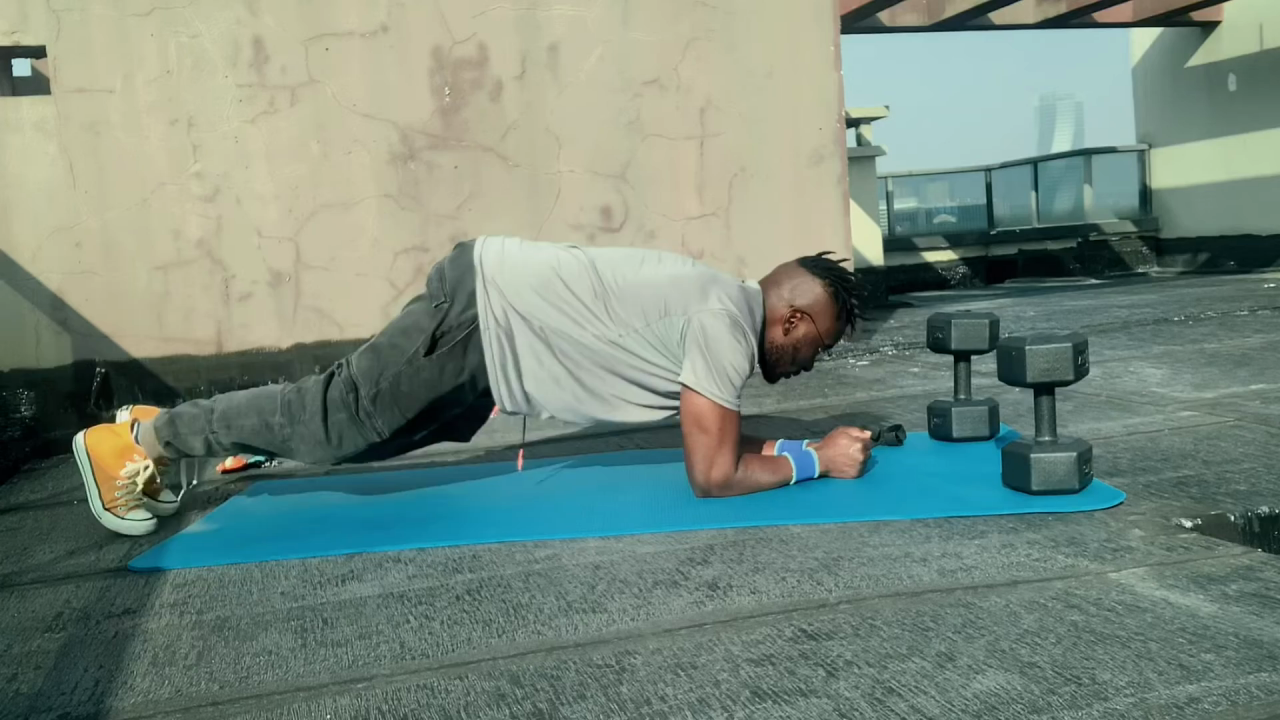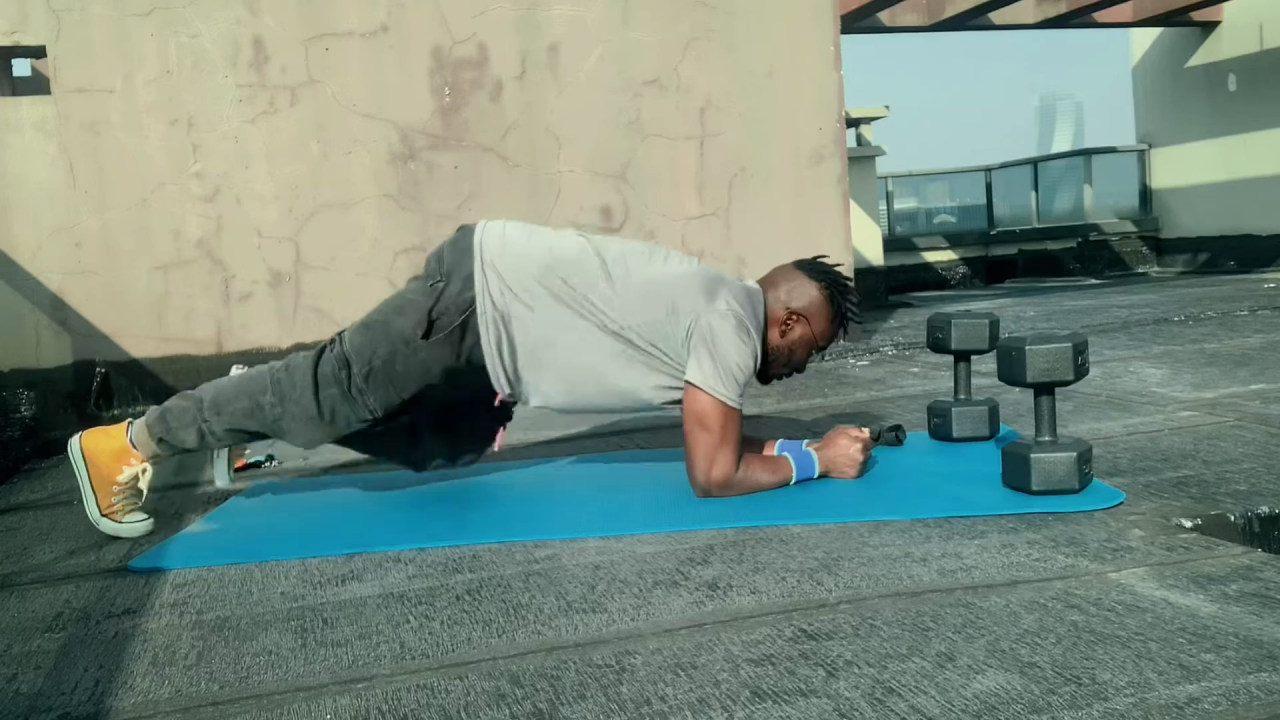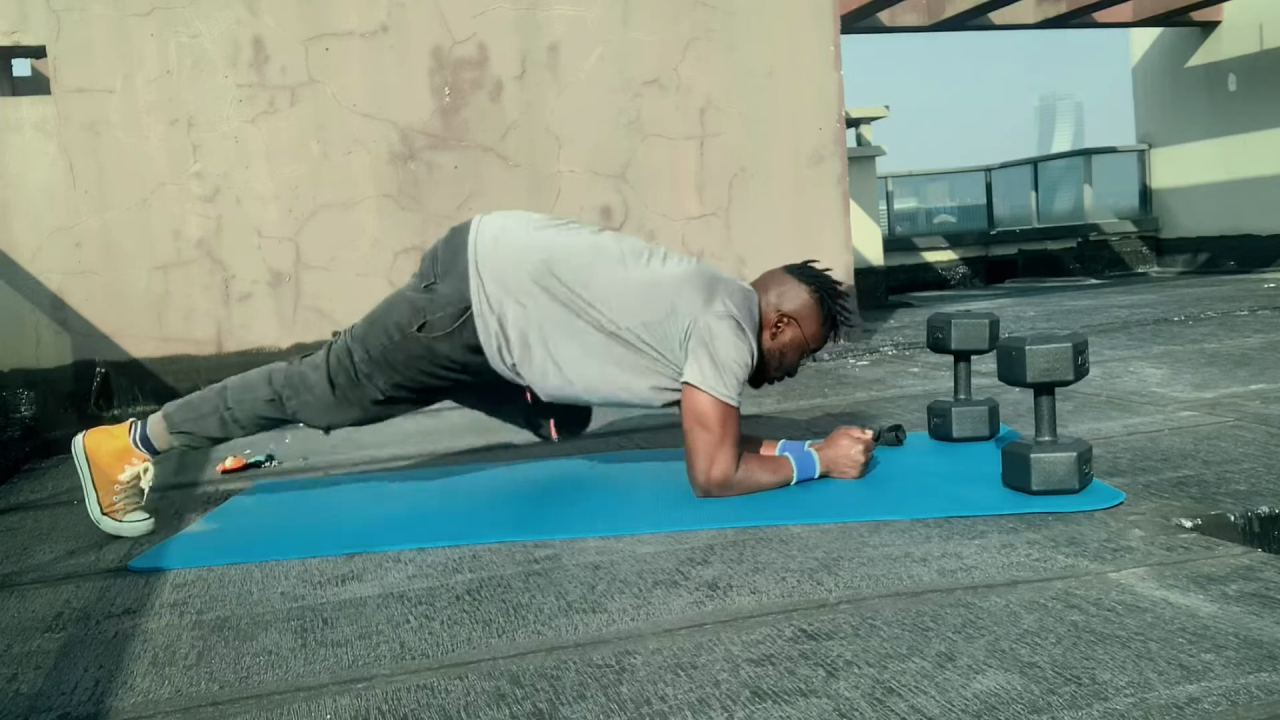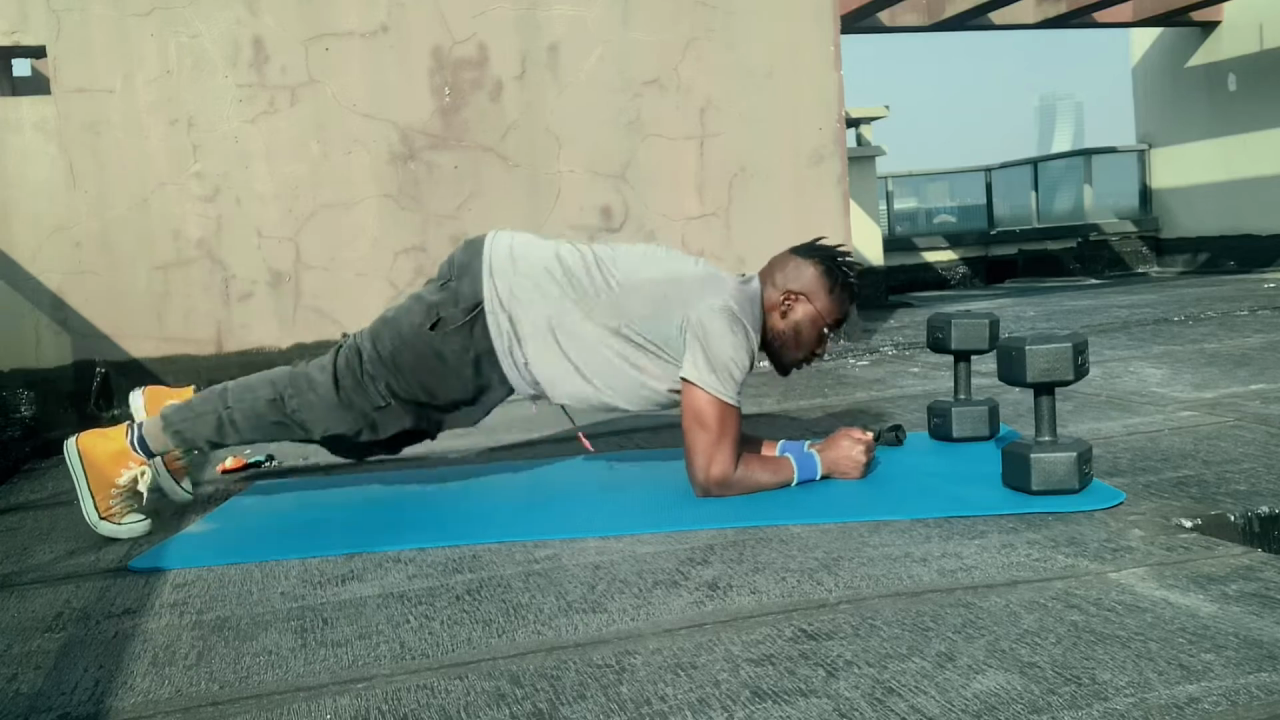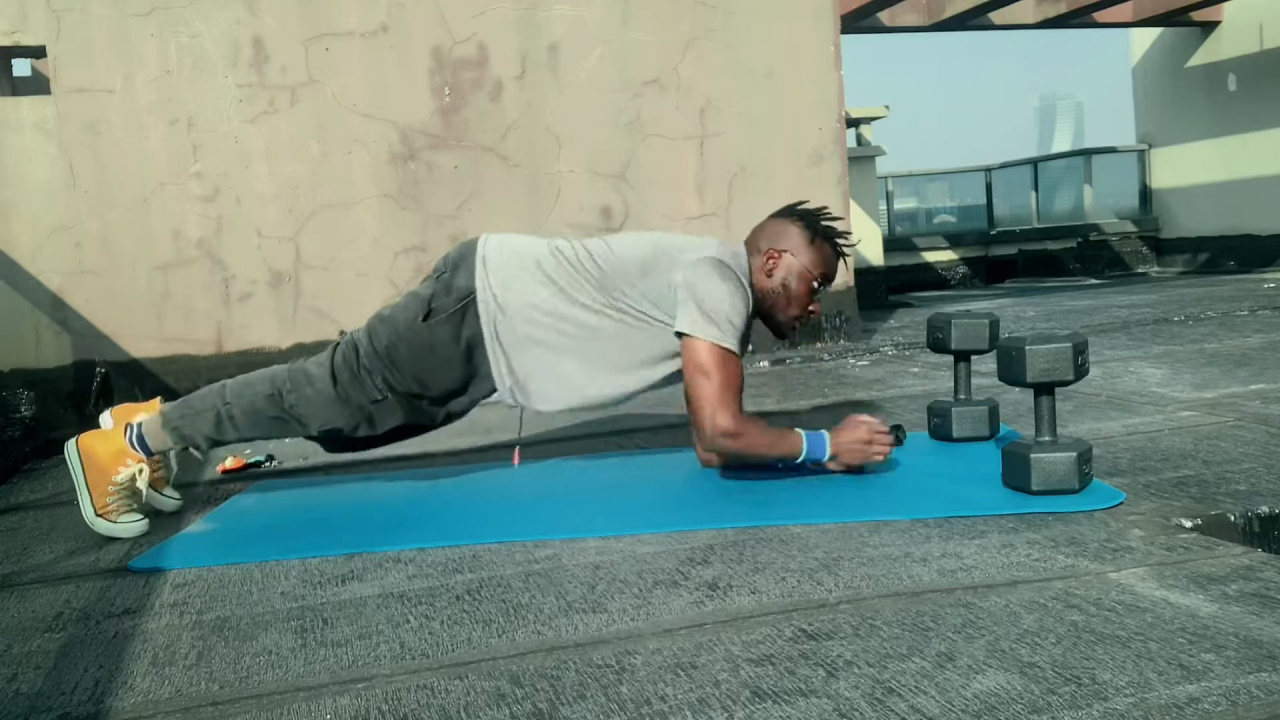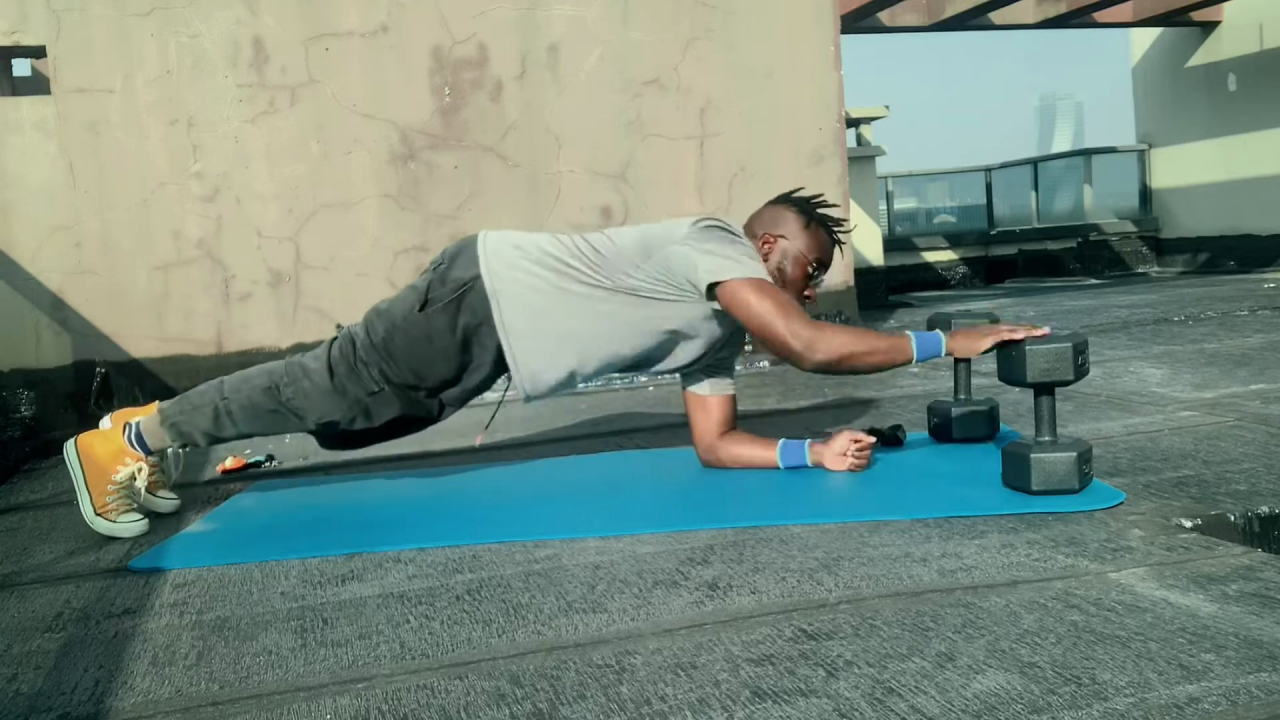
dt=0.2s
person 1, frame 1
left shoulder: (721, 307)
right shoulder: (728, 323)
left elbow: (713, 439)
right elbow: (712, 475)
left wrist: (798, 444)
right wrist: (813, 460)
left hip: (500, 308)
right hip: (480, 310)
left knee: (353, 424)
right knee: (333, 420)
left ankle: (171, 428)
right ankle: (131, 439)
person 1, frame 2
left shoulder: (721, 306)
right shoulder: (733, 326)
left elbow: (713, 436)
right elbow: (714, 475)
left wrist: (798, 446)
right wrist: (814, 462)
left hip: (502, 277)
right hip: (476, 293)
left knee: (447, 444)
right knee: (324, 396)
left ankle: (271, 399)
right ankle: (125, 443)
person 1, frame 3
left shoulder: (716, 306)
right shoulder: (727, 327)
left elbow: (714, 436)
right elbow: (713, 475)
left wrist: (789, 445)
right wrist: (814, 460)
left hip: (502, 271)
right hip: (477, 290)
left knee: (560, 418)
right knee: (335, 387)
right ankle: (128, 443)
person 1, frame 4
left shoulder: (718, 306)
right shoulder: (727, 319)
left elbow: (717, 441)
right elbow: (711, 473)
left wrist: (799, 446)
right wrist: (814, 462)
left hip: (503, 310)
right hip: (487, 307)
left knee: (364, 425)
right knee: (335, 398)
left ankle: (177, 408)
right ankle: (126, 443)
person 1, frame 5
left shoulder: (693, 322)
right shoulder: (708, 278)
left elbow: (708, 435)
right elbow: (719, 430)
left wrist: (798, 455)
right wrist: (829, 445)
left hip: (480, 351)
right hip: (476, 304)
left knee: (353, 421)
right knee: (325, 395)
left ankle: (152, 430)
right ankle: (127, 438)
person 1, frame 6
left shoulder: (715, 319)
right shoulder: (713, 249)
left elbow: (716, 442)
right elbow: (810, 347)
left wrist: (816, 453)
right wrist: (941, 343)
left hip: (503, 331)
right hip: (479, 293)
left knee: (345, 406)
right knee: (328, 383)
left ankle: (167, 433)
right ankle: (129, 440)
